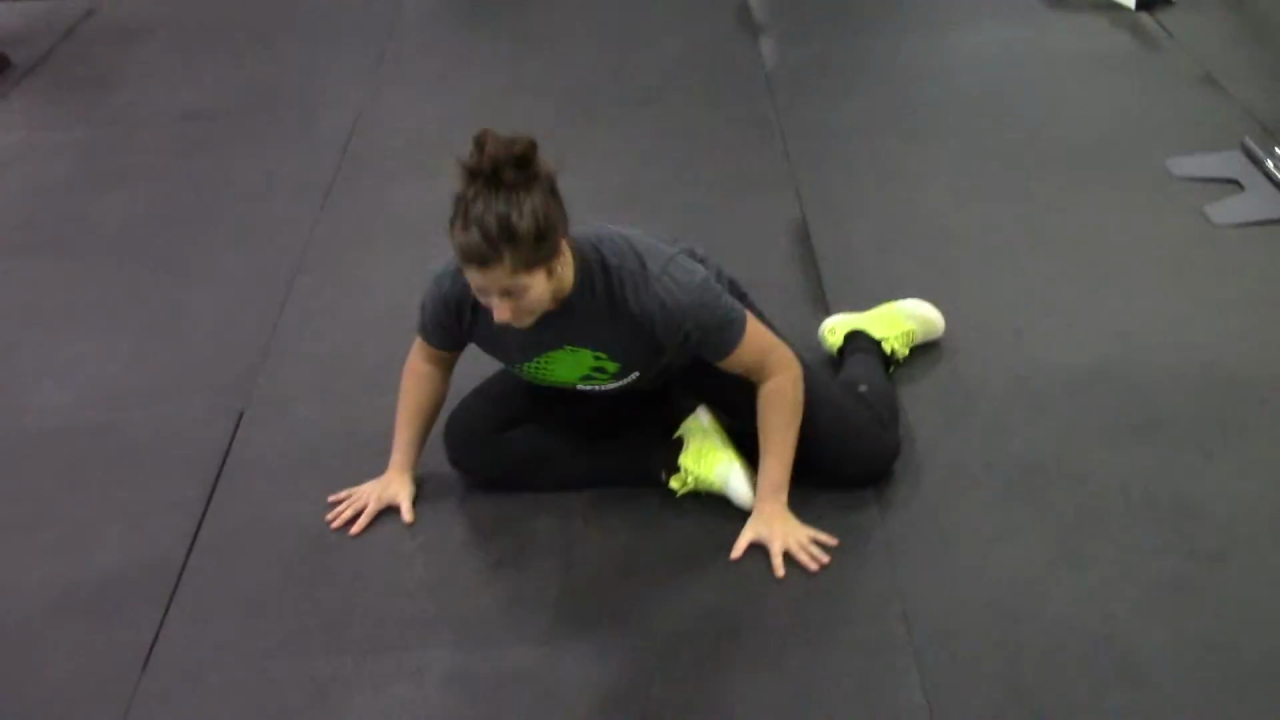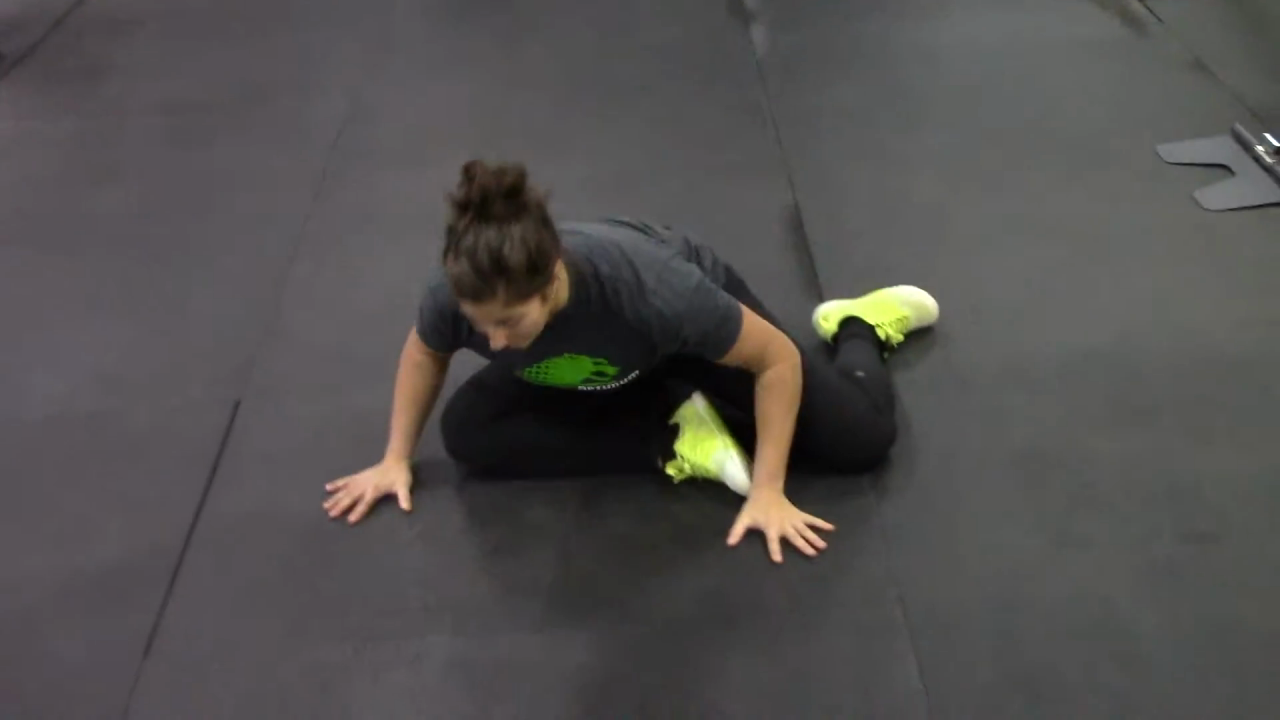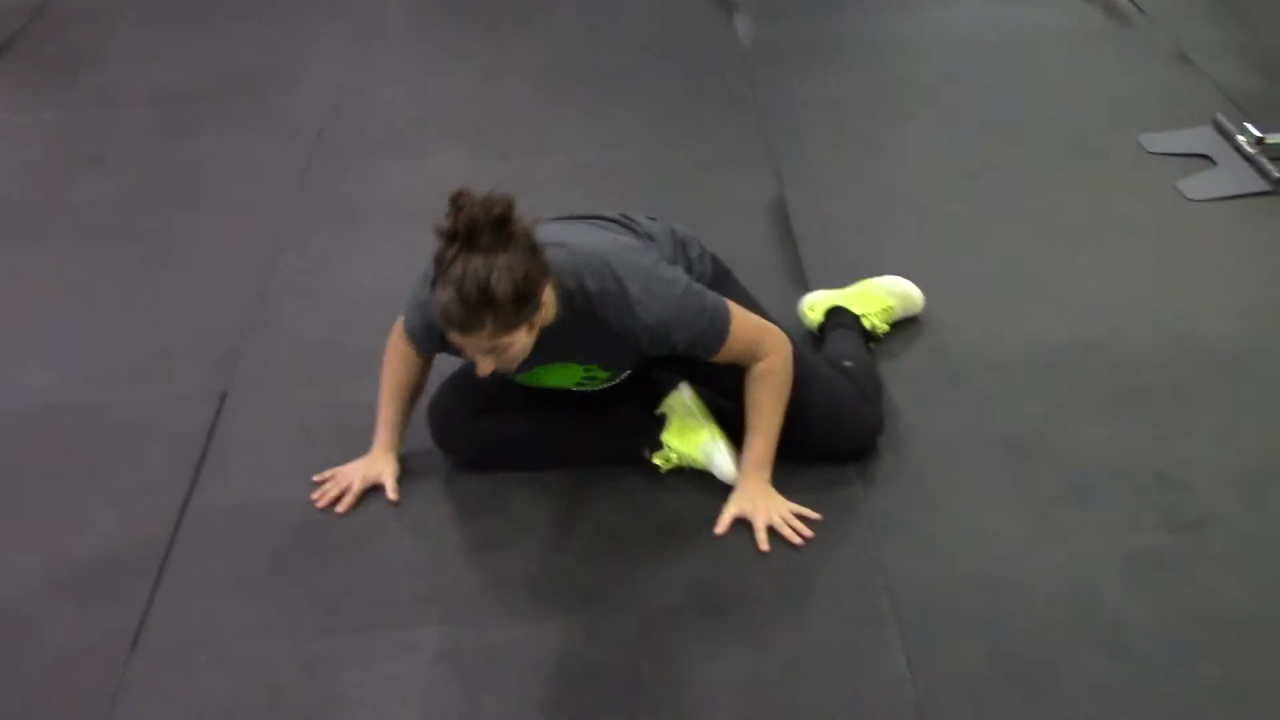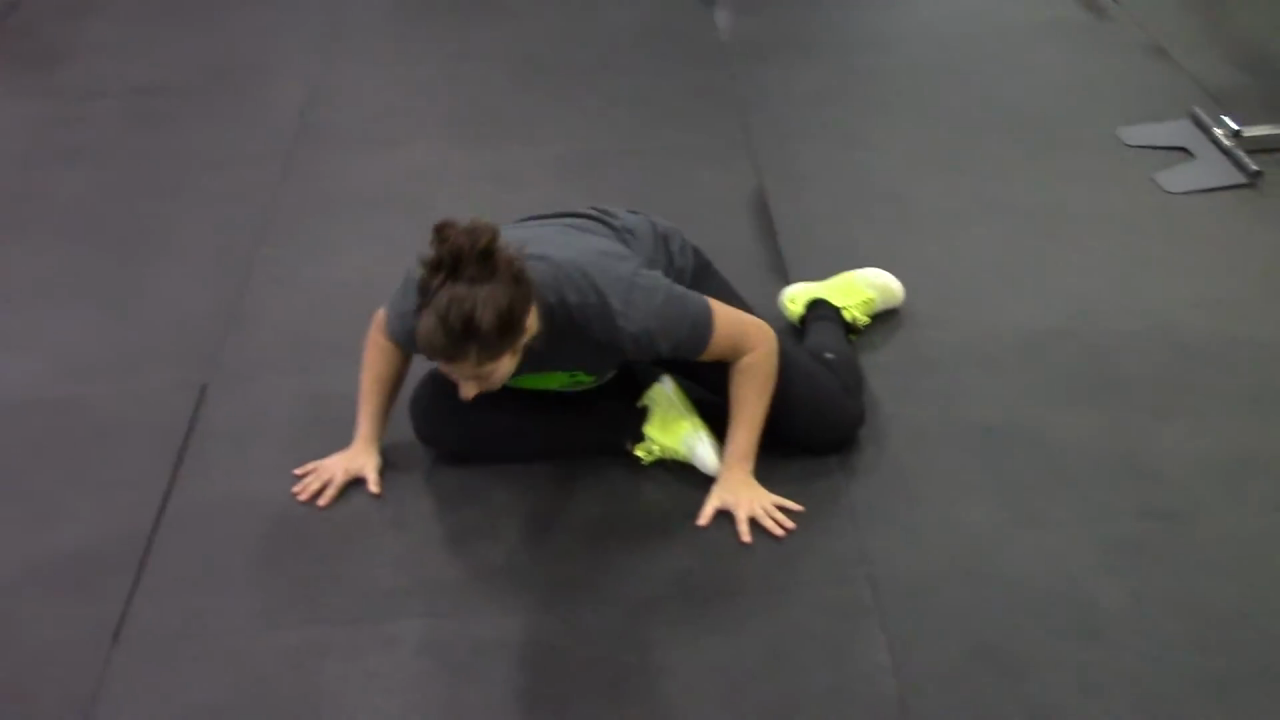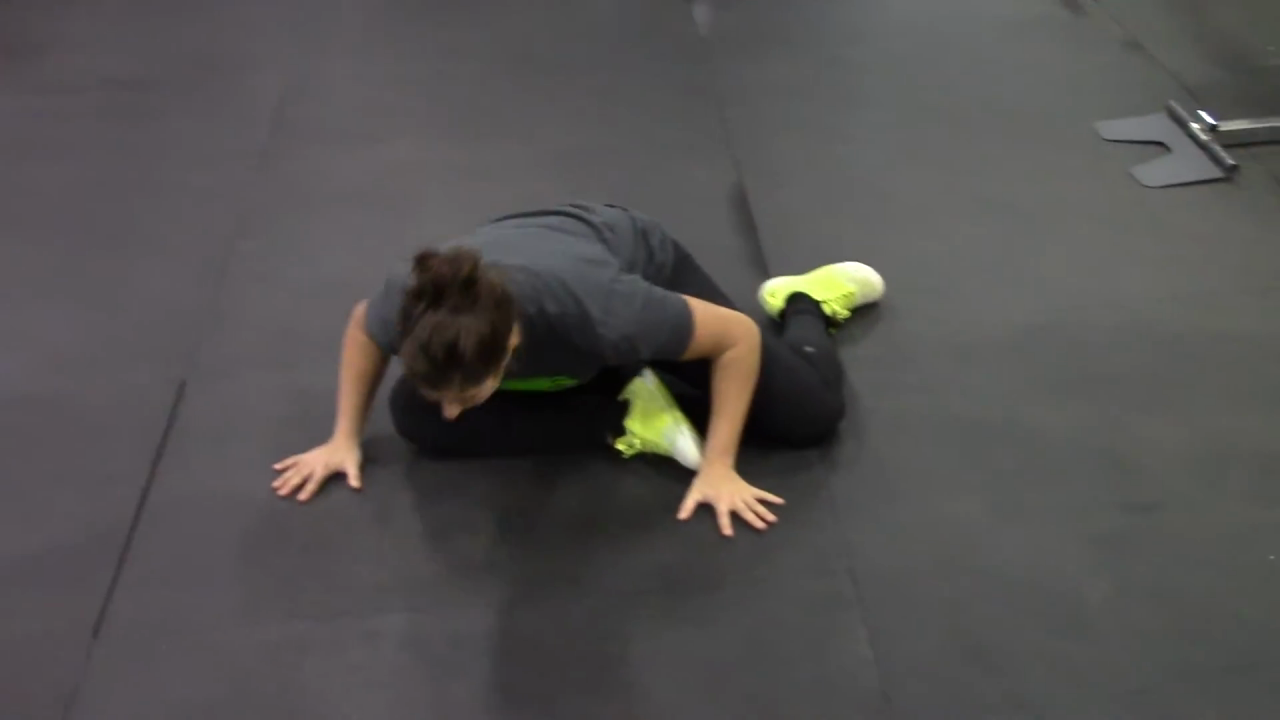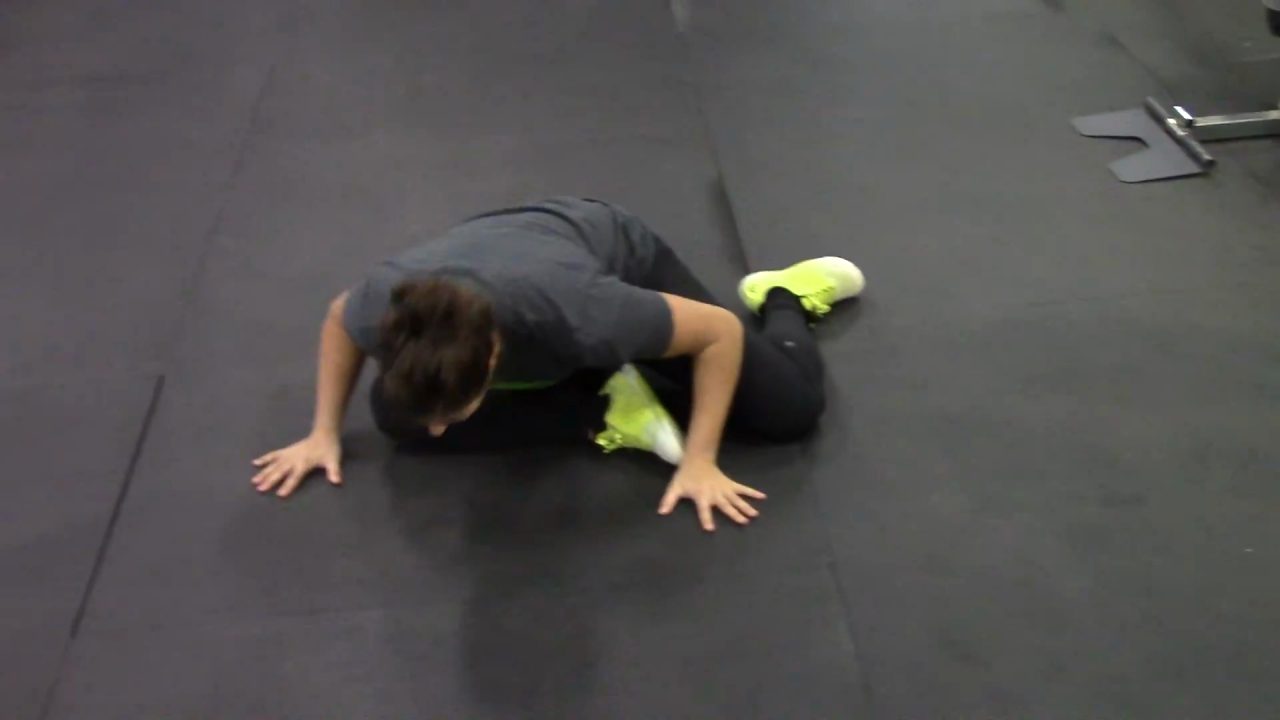
dt=0.1s
person 1, frame 1
left shoulder: (661, 284)
right shoulder: (457, 287)
left elbow: (779, 370)
right elbow: (429, 360)
left wrist: (770, 505)
right wrist: (400, 469)
left hip: (693, 354)
left knee: (866, 451)
right knee: (470, 444)
left ankle: (865, 340)
right ankle: (682, 456)
person 1, frame 2
left shoulder: (656, 290)
right shoulder: (454, 296)
left elbow: (779, 361)
right elbow: (423, 354)
left wrist: (767, 493)
right wrist: (396, 458)
left hip: (687, 343)
left knee: (861, 438)
right knee: (467, 434)
left ankle: (859, 325)
right ankle: (677, 441)
person 1, frame 3
left shoulder: (643, 296)
right shoulder: (442, 304)
left elbow: (771, 351)
right elbow: (405, 340)
left wrist: (754, 482)
right wrist: (383, 450)
left hip: (680, 284)
left knee: (848, 428)
right knee: (453, 425)
left ankle: (844, 315)
right ankle: (664, 432)
person 1, frame 4
left shoulder: (625, 304)
right shoulder: (427, 314)
left elbow: (756, 346)
right elbow: (382, 331)
left wrist: (736, 475)
right wrist: (364, 443)
left hip: (663, 274)
left knee: (829, 421)
right knee: (434, 420)
left ankle: (824, 307)
right ankle: (646, 421)
person 1, frame 5
left shoulder: (603, 315)
right shoulder: (406, 315)
left elbow: (740, 337)
right elbow: (362, 323)
left wrist: (717, 466)
right wrist: (345, 438)
left hip: (641, 266)
left knee: (810, 414)
right knee: (413, 418)
left ankle: (806, 300)
right ankle: (626, 417)
person 1, frame 6
left shoulder: (583, 318)
right shoulder: (383, 319)
left elbow: (721, 332)
right elbow: (339, 319)
left wrist: (699, 461)
right wrist: (324, 434)
left hip: (622, 260)
left knee: (791, 409)
right knee: (393, 416)
left ankle: (786, 294)
right ankle: (606, 410)
